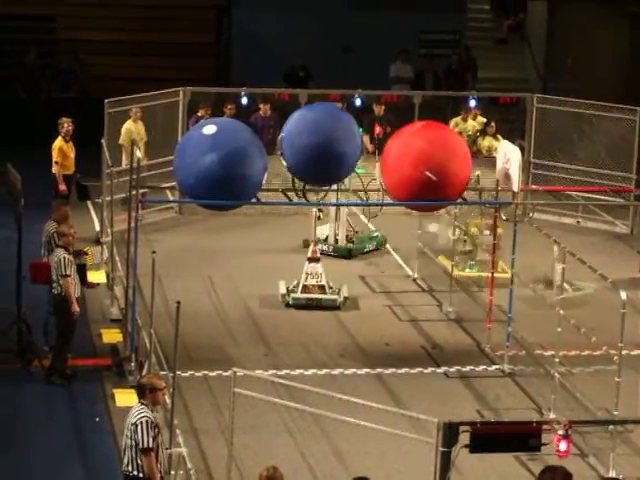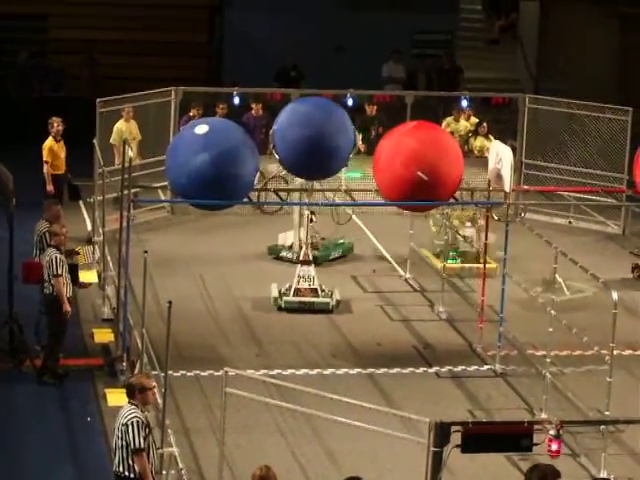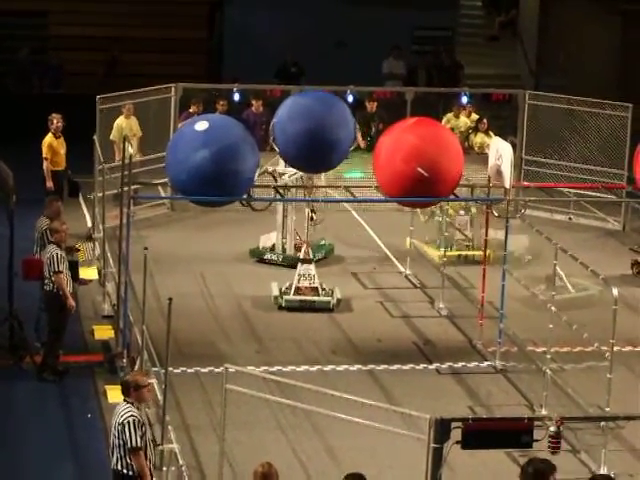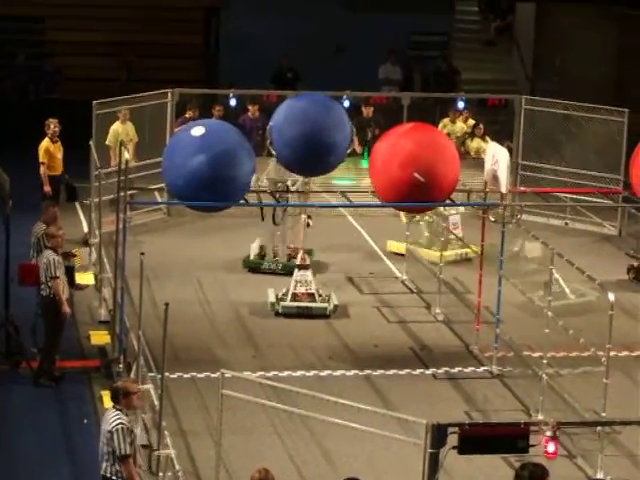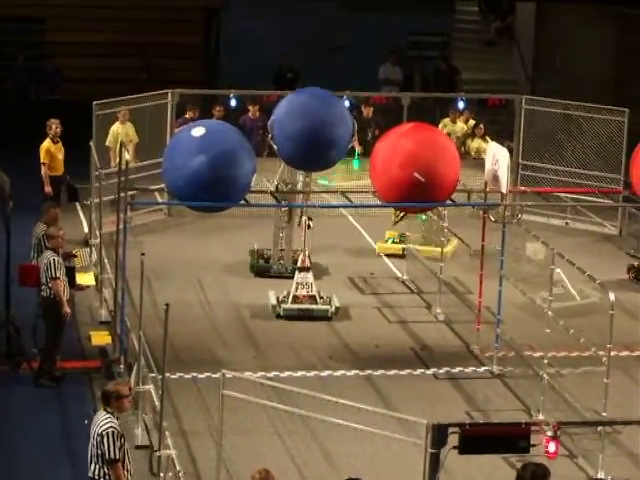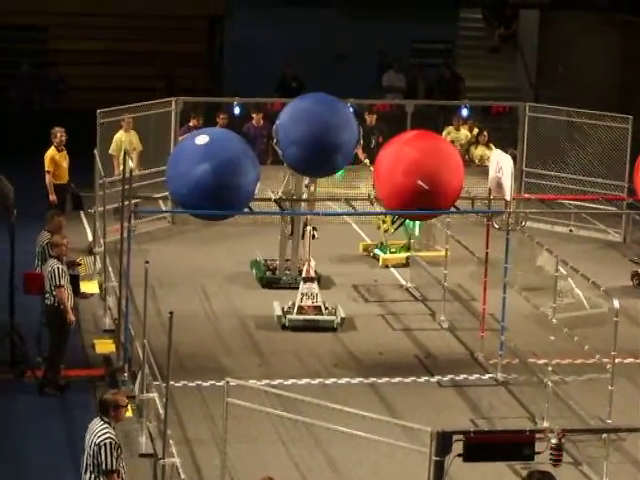
dt=0.3s
person 1, frame 1
left shoulder: (59, 253)
right shoulder: (64, 257)
right elbow: (66, 282)
right wrist: (73, 303)
left hip: (61, 298)
right hip: (65, 300)
left knee: (64, 336)
right knee: (64, 337)
left ankle: (60, 368)
right ankle: (53, 372)
person 1, frame 2
left shoulder: (51, 253)
right shoulder: (56, 257)
right elbow: (57, 281)
right wrist: (65, 303)
left hip: (53, 298)
right hip: (57, 300)
left knee: (56, 335)
right knee: (56, 336)
left ankle: (52, 368)
right ankle: (45, 372)
person 1, frame 3
left shoulder: (51, 249)
right shoulder: (56, 253)
right elbow: (58, 278)
right wrist: (69, 298)
left hip: (52, 295)
right hip: (57, 296)
left knee: (56, 332)
right knee: (56, 333)
left ankle: (52, 365)
right ankle: (44, 369)
person 1, frame 4
left shoulder: (47, 254)
right shoulder: (53, 258)
right elbow: (55, 283)
right wrist: (64, 304)
left hip: (48, 299)
right hip: (53, 301)
left knee: (52, 338)
right knee: (52, 339)
left ankle: (48, 371)
right ankle: (41, 375)
person 1, frame 5
left shoulder: (47, 255)
right shoulder: (53, 259)
right elbow: (56, 284)
right wrist: (64, 305)
left hip: (48, 300)
right hip: (54, 302)
left knee: (53, 338)
right knee: (53, 339)
left ankle: (49, 371)
right ankle: (42, 375)
person 1, frame 6
left shoulder: (52, 263)
right shoulder: (57, 267)
right elbow: (60, 292)
right wrist: (69, 313)
left hip: (53, 308)
right hip: (58, 310)
left knee: (57, 346)
right knee: (57, 348)
left ankle: (53, 380)
right ankle: (46, 383)
